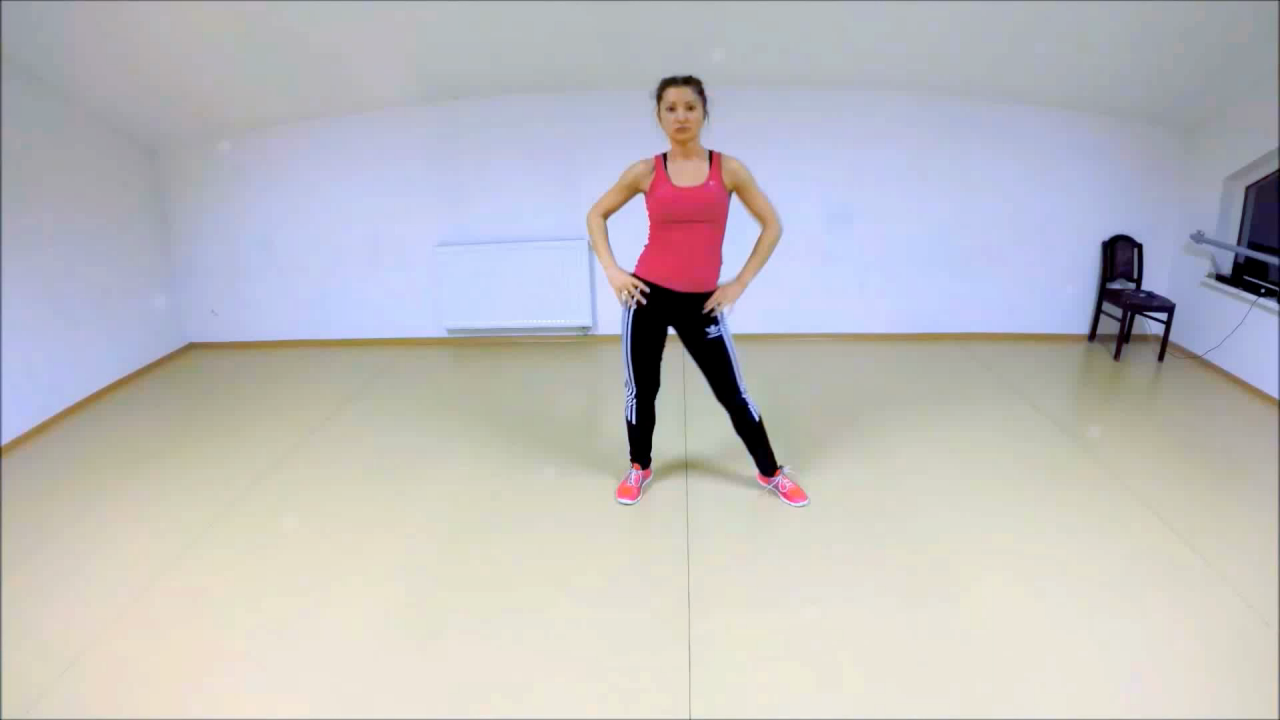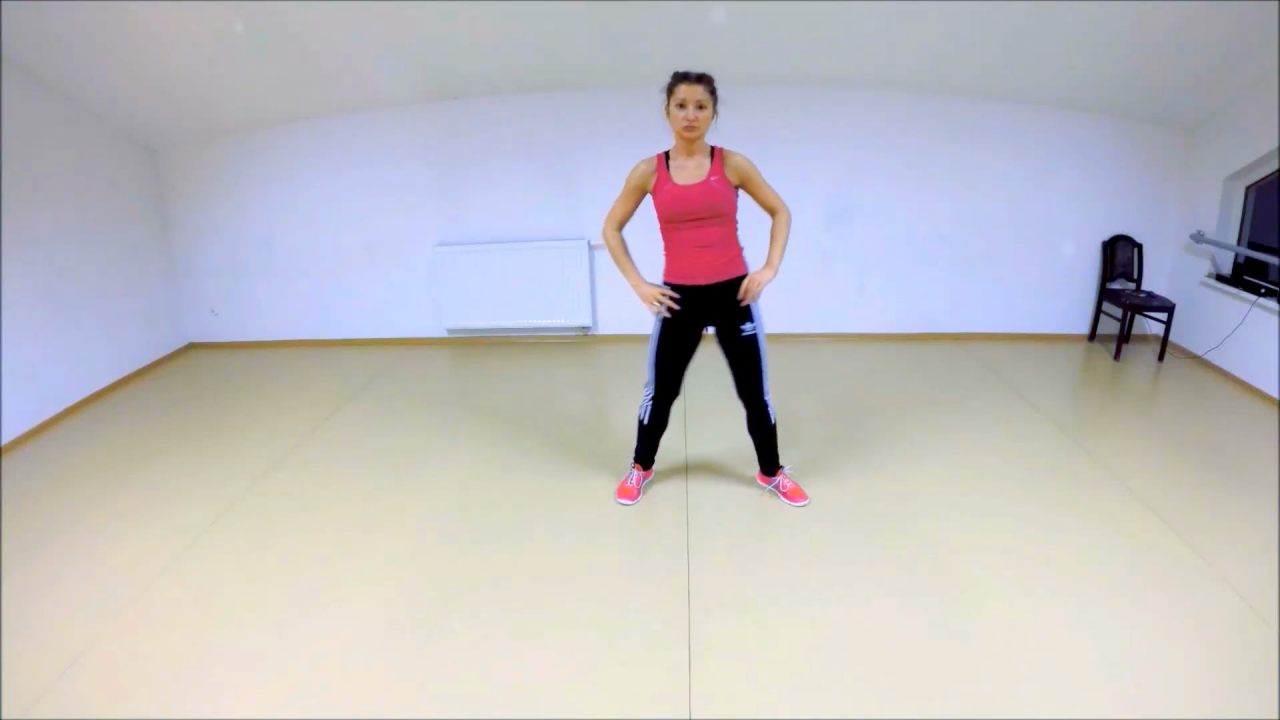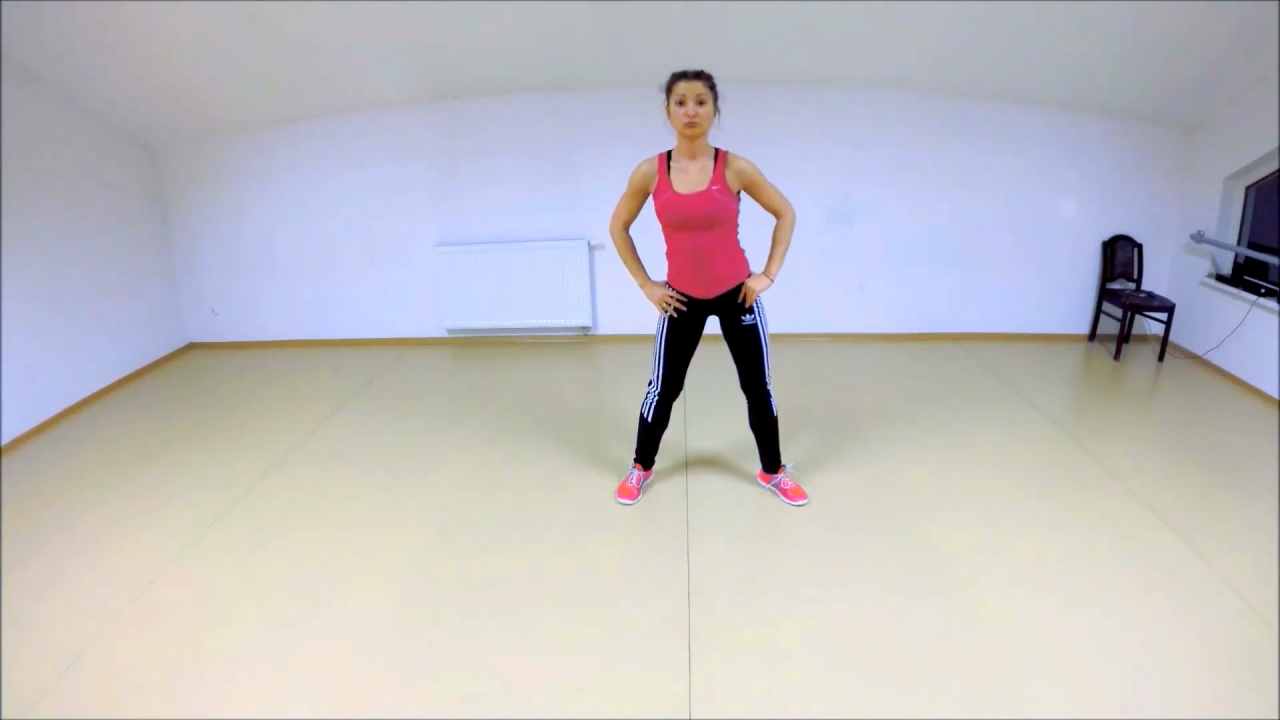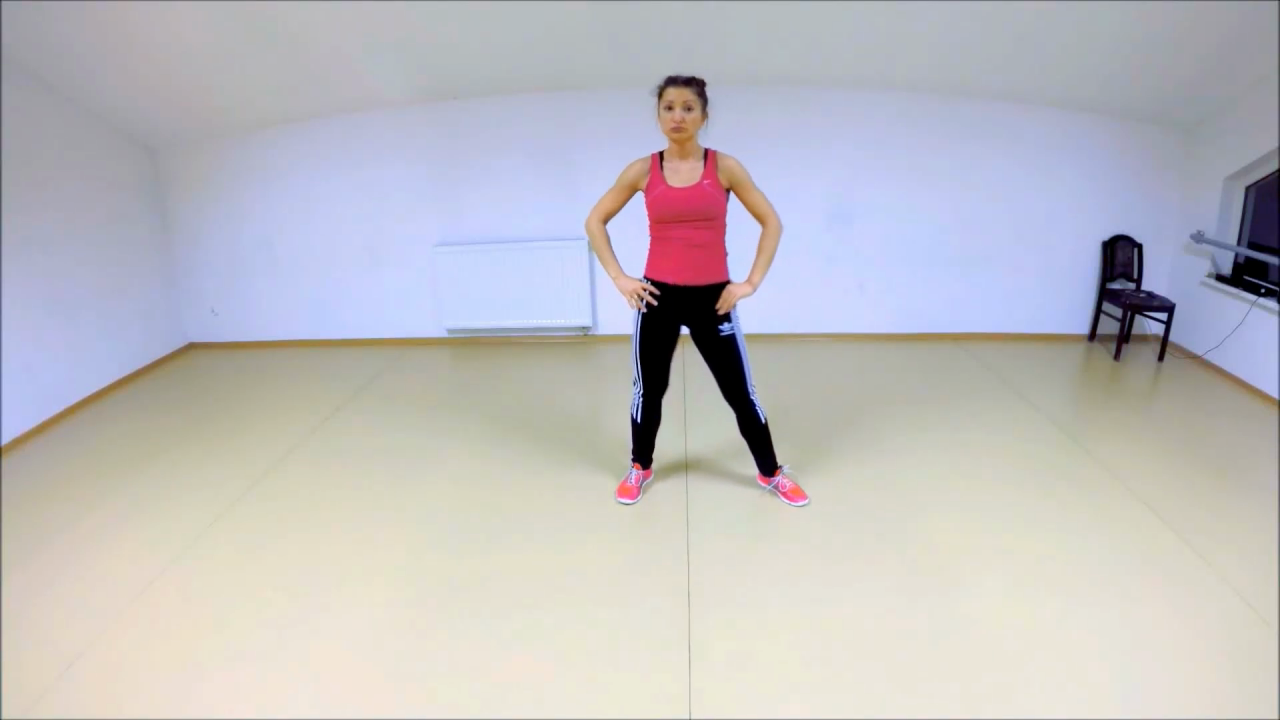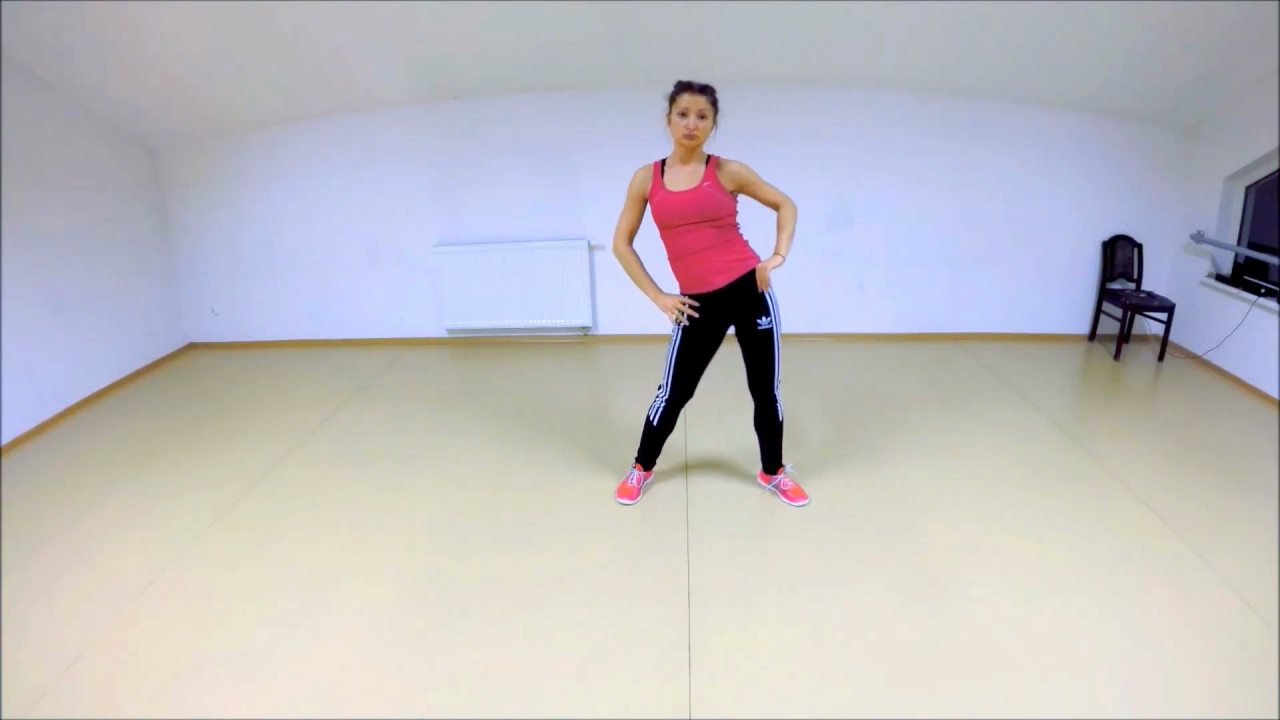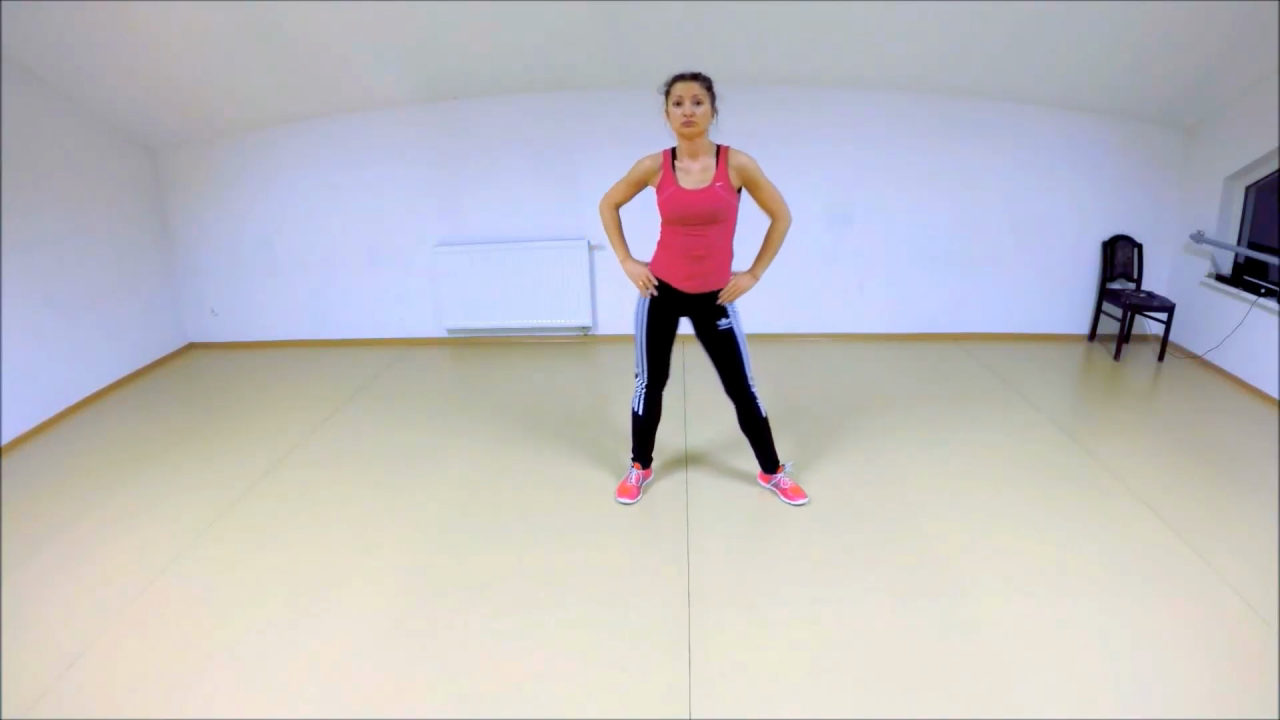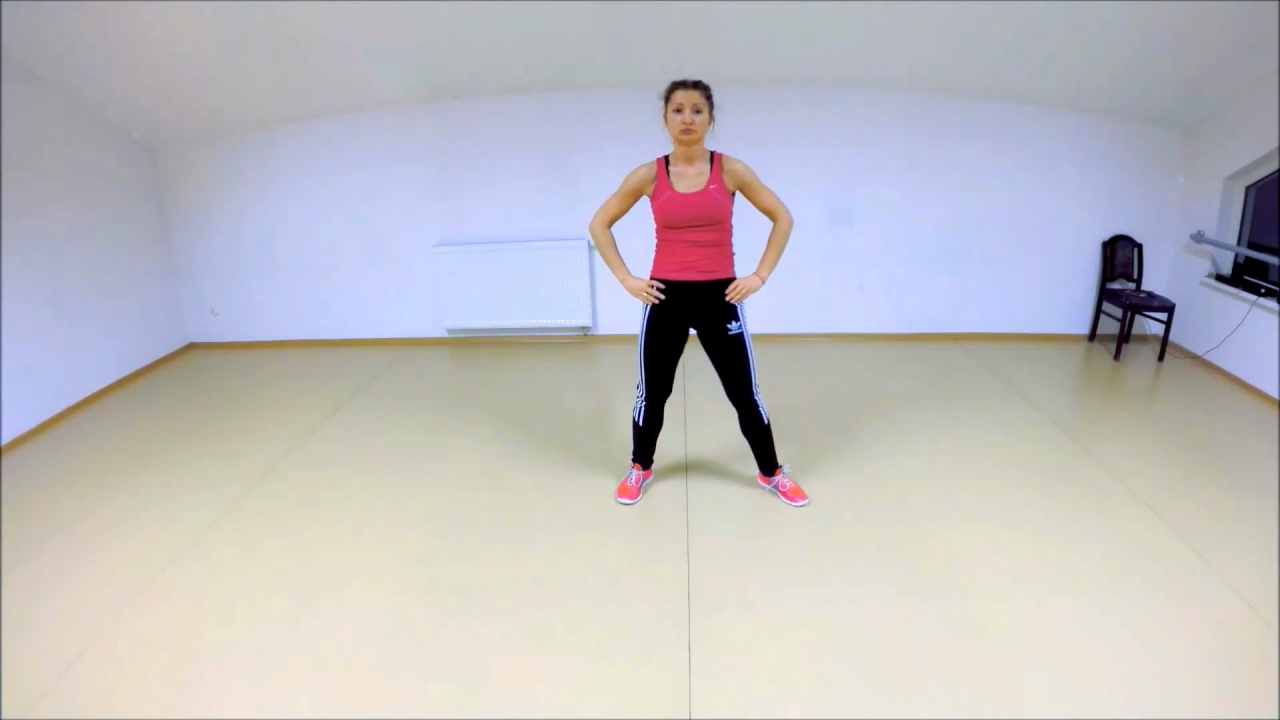
dt=0.7s
person 1, frame 1
left shoulder: (729, 168)
right shoulder: (645, 171)
left elbow: (772, 225)
right elbow: (597, 215)
left wrist: (740, 283)
right wrist: (611, 269)
left hip: (701, 302)
right hip: (647, 294)
left knee: (732, 393)
right knee: (641, 389)
left ankle: (770, 472)
right ankle: (639, 466)
person 1, frame 2
left shoulder: (732, 164)
right shoulder: (649, 171)
left elbow: (780, 211)
right elbow: (612, 228)
left wrist: (771, 267)
right wrist: (638, 283)
left hip: (733, 294)
right hip: (680, 298)
left knee: (755, 392)
right knee: (660, 392)
left ankle: (771, 472)
right ankle: (641, 468)
person 1, frame 3
left shoulder: (736, 168)
right shoulder: (650, 172)
left elbow: (785, 214)
right elbow: (618, 227)
left wrist: (768, 275)
right wrist: (646, 284)
left hip: (737, 293)
right hip: (680, 298)
left knee: (757, 386)
right knee: (663, 388)
left ankle: (772, 471)
right ankle: (641, 467)
person 1, frame 4
left shoulder: (724, 167)
right shoulder: (642, 170)
left elbow: (771, 223)
right elbow: (596, 221)
left wrist: (751, 282)
right wrist: (618, 277)
left hip: (711, 300)
right hip: (658, 296)
left knee: (740, 392)
right knee: (649, 389)
left ankle: (770, 472)
right ankle: (640, 467)
person 1, frame 5
left shoulder: (728, 171)
right shoulder: (646, 178)
left elbow: (785, 205)
right elbow: (622, 243)
left wrist: (779, 254)
right wrist: (658, 296)
left hip: (748, 290)
right hip: (698, 303)
left knee: (765, 390)
right knee: (674, 392)
left ankle: (773, 471)
right ankle: (642, 467)
person 1, frame 6
left shoulder: (737, 164)
right shoulder: (653, 167)
left elbow: (781, 215)
right elbow: (608, 205)
left wrist: (753, 274)
right wrist: (627, 262)
left hip: (715, 296)
right hip: (661, 291)
left knee: (741, 387)
right knee: (650, 382)
left ankle: (771, 471)
right ankle: (640, 466)
person 1, frame 7
left shoulder: (731, 169)
right shoulder: (647, 175)
left elbow: (782, 217)
right elbow: (599, 225)
left wrist: (761, 274)
right wrist: (626, 278)
left hip: (720, 297)
right hip: (666, 297)
left knee: (745, 395)
right knee: (652, 393)
left ankle: (771, 472)
right ankle: (640, 467)
